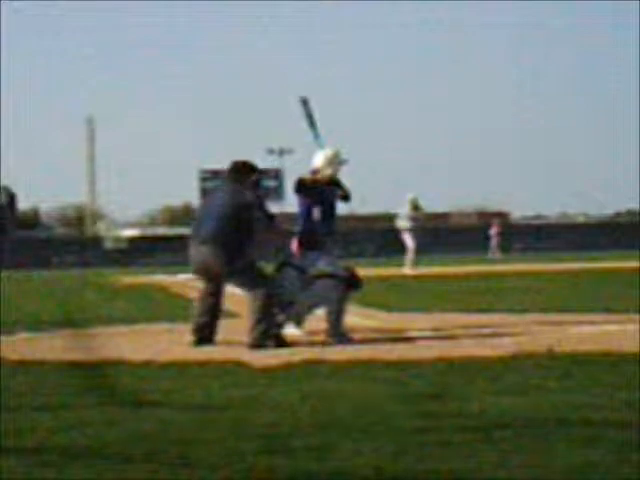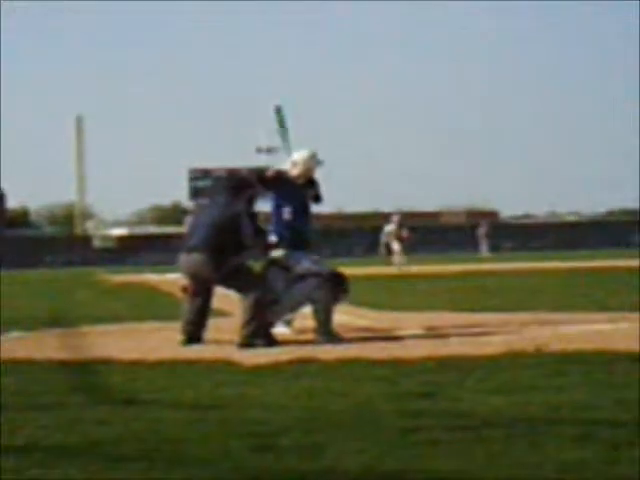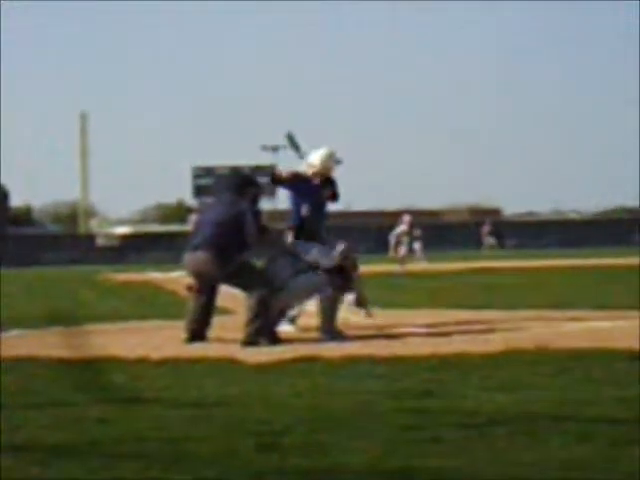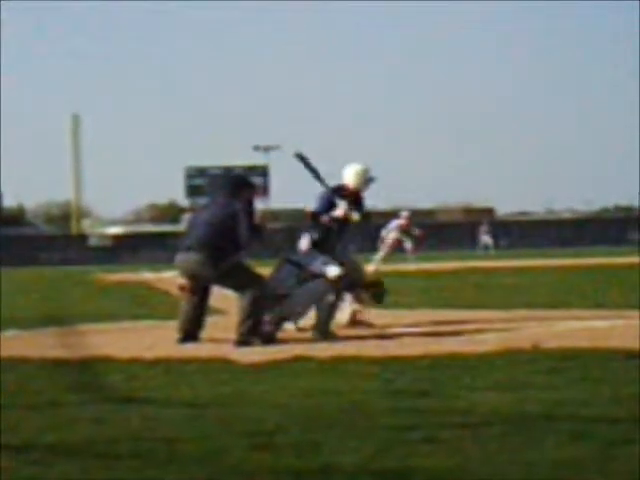
dt=0.5s
person 1, frame 1
left shoulder: (332, 184)
right shoulder: (307, 184)
left elbow: (346, 196)
right elbow: (299, 187)
right wrist: (314, 176)
left hip: (325, 241)
right ankle: (289, 321)
person 1, frame 2
left shoulder: (309, 183)
right shoulder: (280, 181)
left elbow: (316, 198)
right elbow: (263, 180)
right wrist: (281, 171)
left hip: (302, 239)
right hip: (282, 241)
right ankle: (278, 320)
person 1, frame 3
left shoulder: (327, 182)
right shoulder: (298, 180)
left elbow: (333, 197)
right elbow: (275, 179)
right wrist: (299, 173)
left hip: (317, 236)
right hip: (300, 237)
person 1, frame 4
left shoulder: (356, 197)
right shoulder: (330, 194)
left elbow: (364, 218)
right elbow: (314, 218)
left wrist: (358, 216)
right wrist: (335, 215)
left hip: (333, 244)
right hip: (313, 243)
left knee: (357, 275)
person 2, frame 1
left shoulder: (212, 196)
right shoulder: (247, 197)
right elbow: (266, 227)
left hip: (196, 251)
right hip: (220, 252)
left knee: (212, 287)
right knee: (260, 286)
left ankle: (202, 335)
right ankle: (261, 337)
person 2, frame 2
left shoulder: (208, 207)
right shoulder: (239, 208)
right elbow: (254, 243)
left hip: (186, 259)
right hip: (206, 260)
left knee: (201, 288)
right knee: (254, 287)
left ankle: (191, 334)
right ankle: (252, 336)
person 2, frame 3
left shoulder: (212, 206)
right shoulder: (244, 207)
right elbow: (254, 239)
left hip: (190, 258)
right hip: (214, 258)
left knee: (205, 286)
right knee: (260, 284)
left ankle: (194, 332)
right ankle: (255, 335)
person 2, frame 4
left shoulder: (206, 208)
right shoulder: (239, 207)
right elbow: (246, 239)
left wrist: (190, 278)
right wrist: (258, 230)
left hip: (182, 259)
right hip: (207, 259)
left knee: (198, 286)
right knee: (254, 286)
left ankle: (187, 333)
right ankle: (248, 335)
